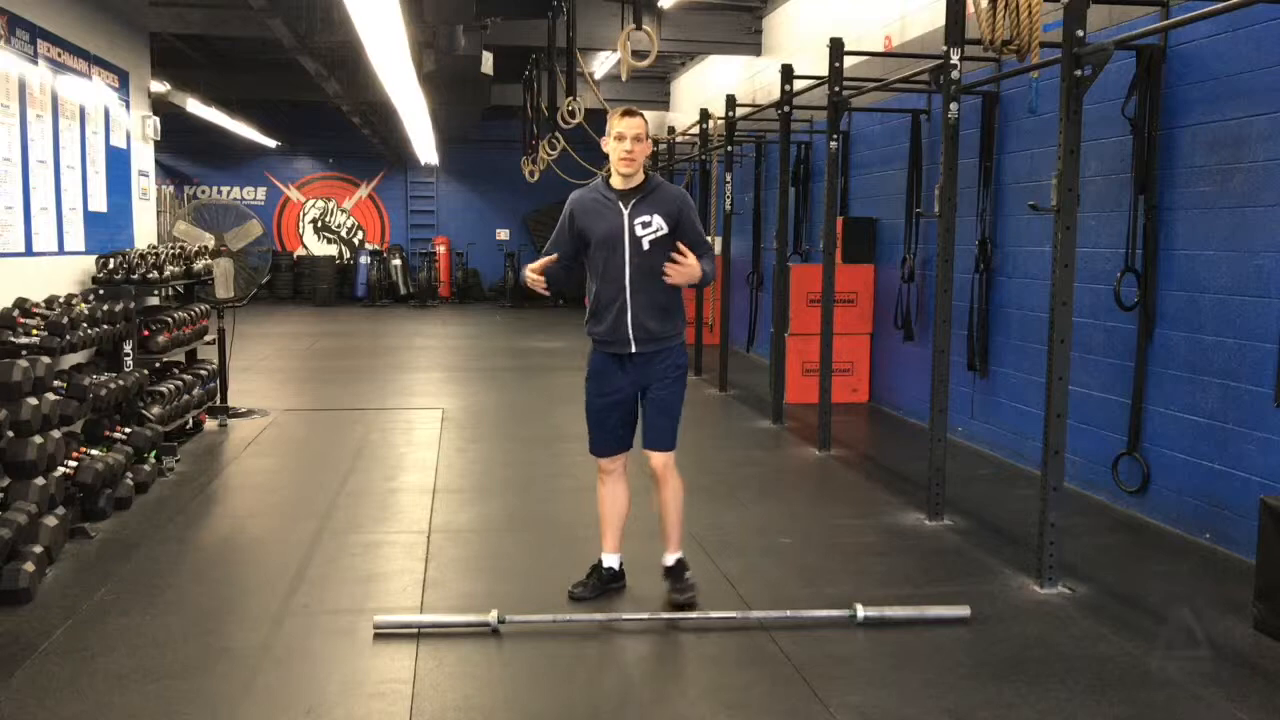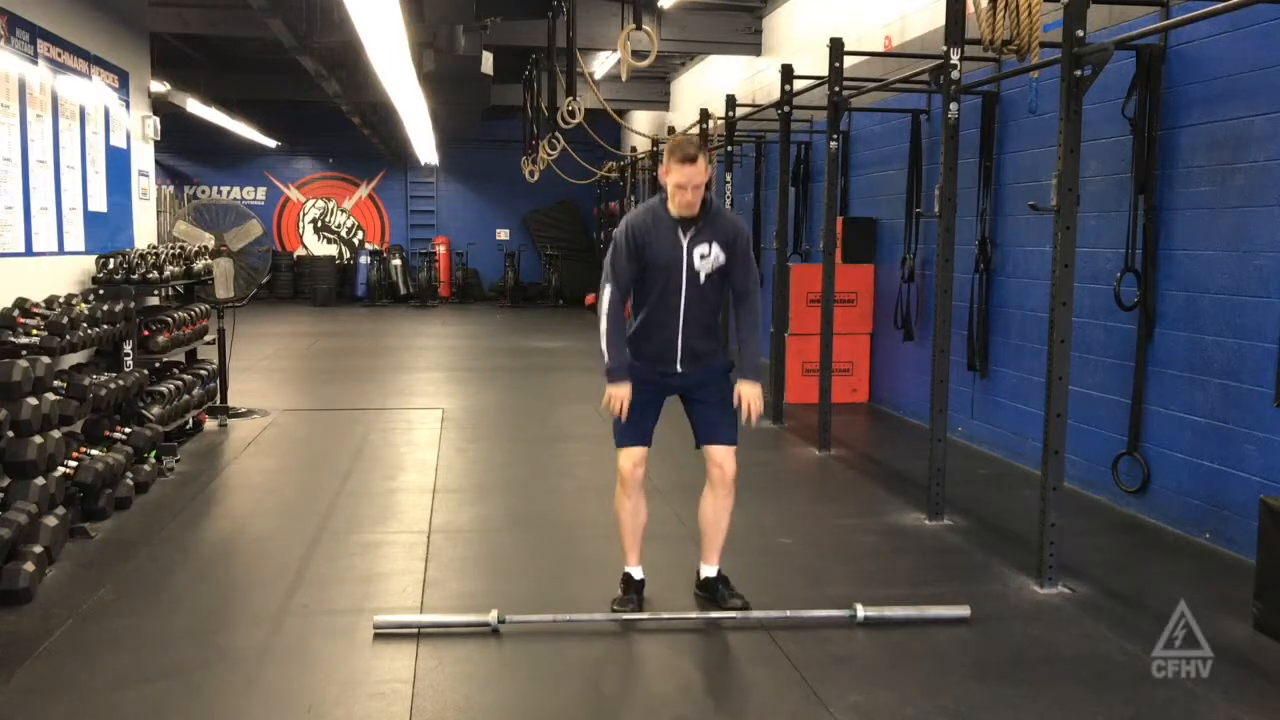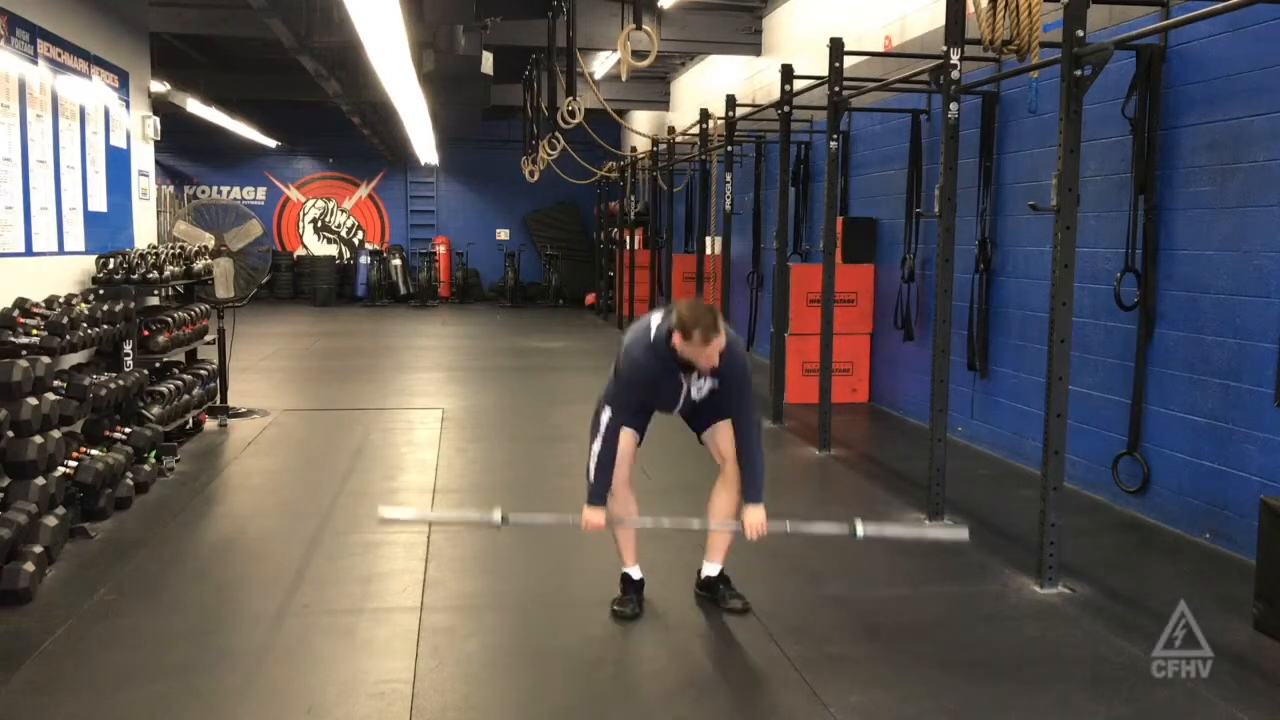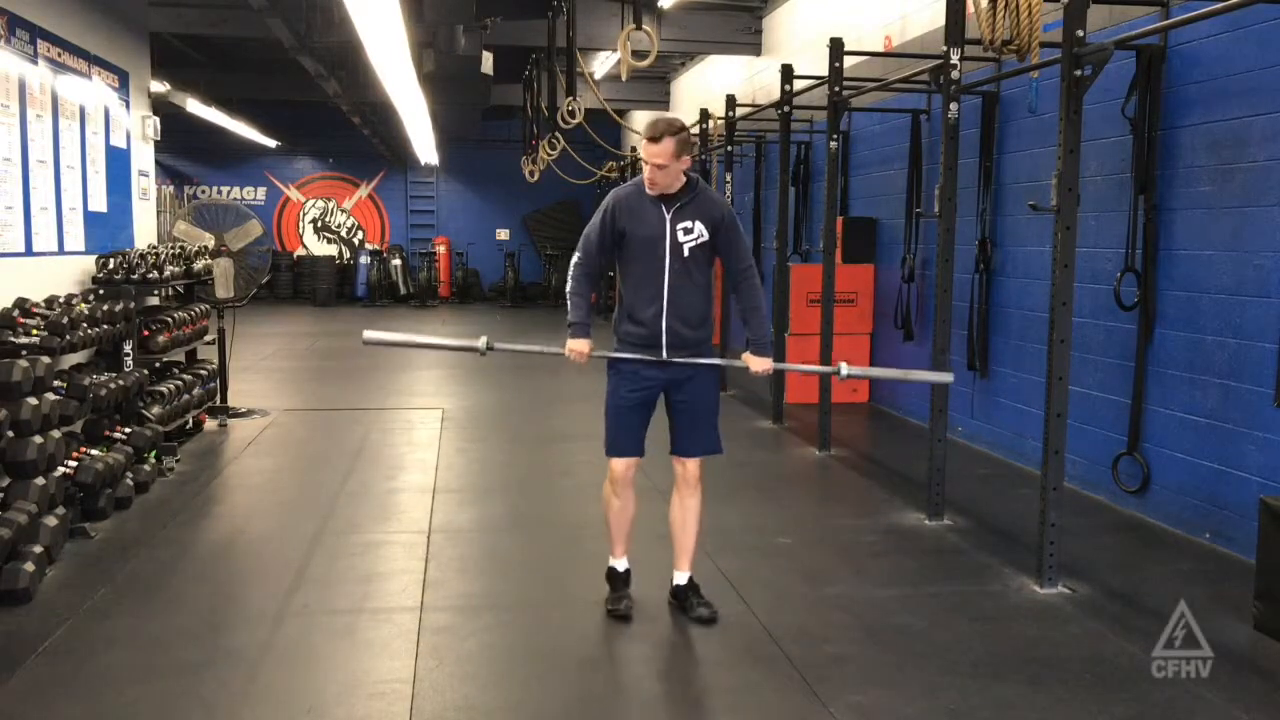
dt=1s
person 1, frame 1
left shoulder: (673, 200)
right shoulder: (583, 203)
left elbow: (707, 260)
right elbow: (561, 262)
left wrist: (697, 273)
right wrist: (535, 272)
left hip: (662, 352)
right hip: (607, 354)
left knee: (660, 462)
right knee: (608, 464)
left ankle: (674, 563)
right ankle: (610, 565)
person 1, frame 2
left shoulder: (729, 229)
right shoulder: (637, 226)
left elbow: (747, 300)
right elbow: (613, 299)
left wrist: (749, 372)
right wrist: (616, 373)
left hip: (706, 365)
right hip: (644, 367)
left knee: (724, 470)
right knee: (630, 470)
left ankle: (710, 575)
right ankle: (633, 576)
person 1, frame 3
left shoulder: (731, 352)
right shoulder: (639, 353)
left elbow: (747, 427)
right elbow: (607, 424)
left wrist: (754, 501)
right wrist: (596, 501)
right hip: (640, 390)
left knee: (734, 459)
right knee: (619, 467)
left ankle: (711, 575)
right ankle: (632, 577)
person 1, frame 4
left shoulder: (714, 209)
right shoulder: (622, 202)
left elbow: (745, 278)
right elbow: (584, 265)
left wrist: (759, 344)
right wrist: (579, 327)
left hip: (695, 360)
right hip: (633, 356)
left knee: (689, 473)
right knee: (620, 471)
left ankle: (683, 582)
right ankle: (619, 569)
